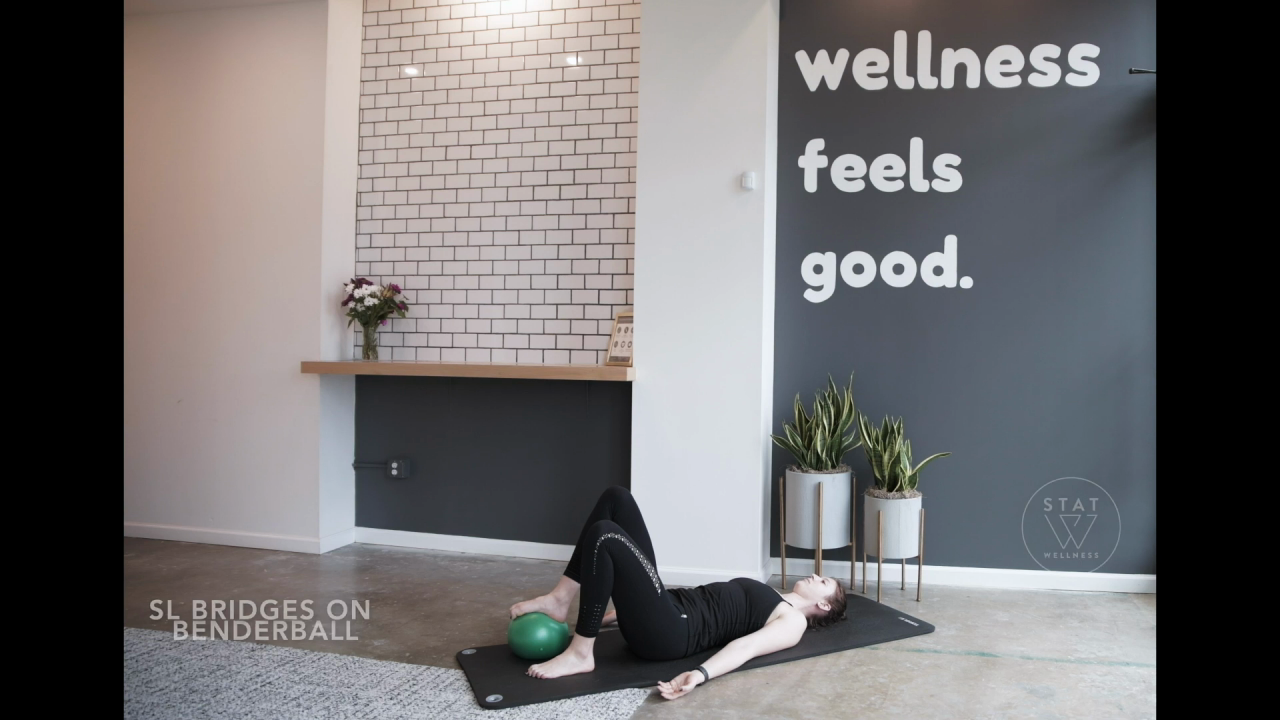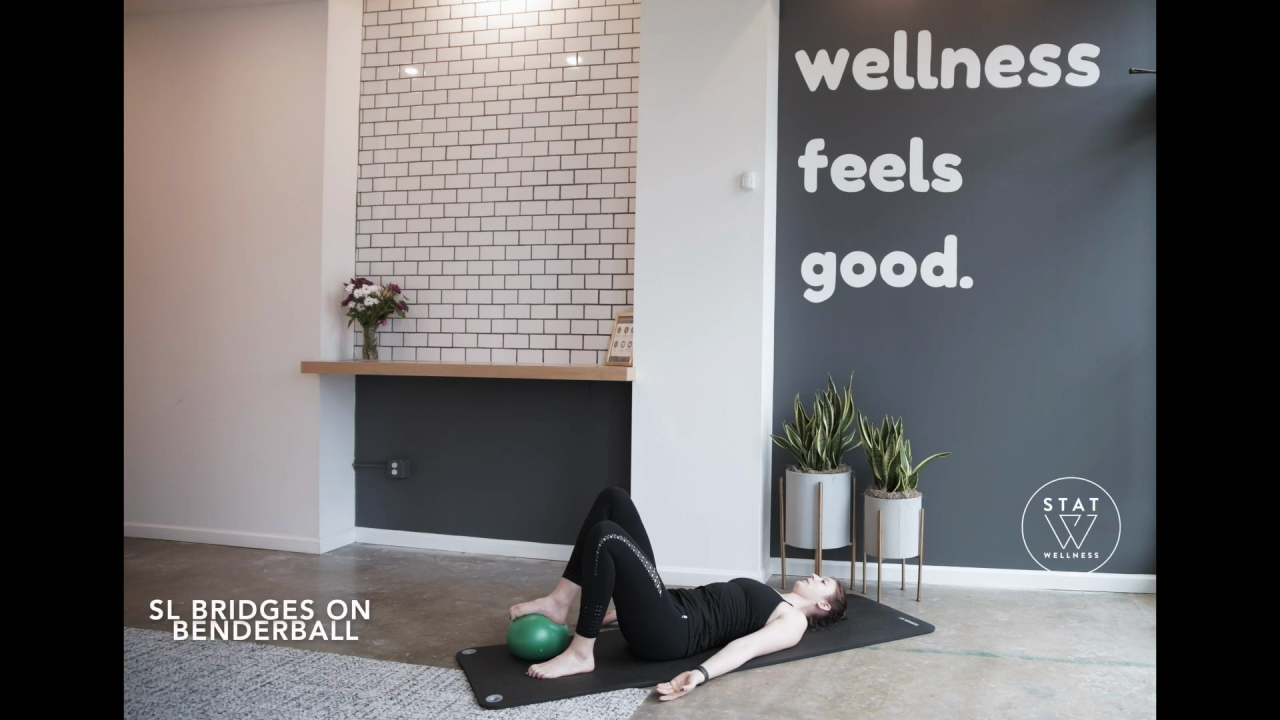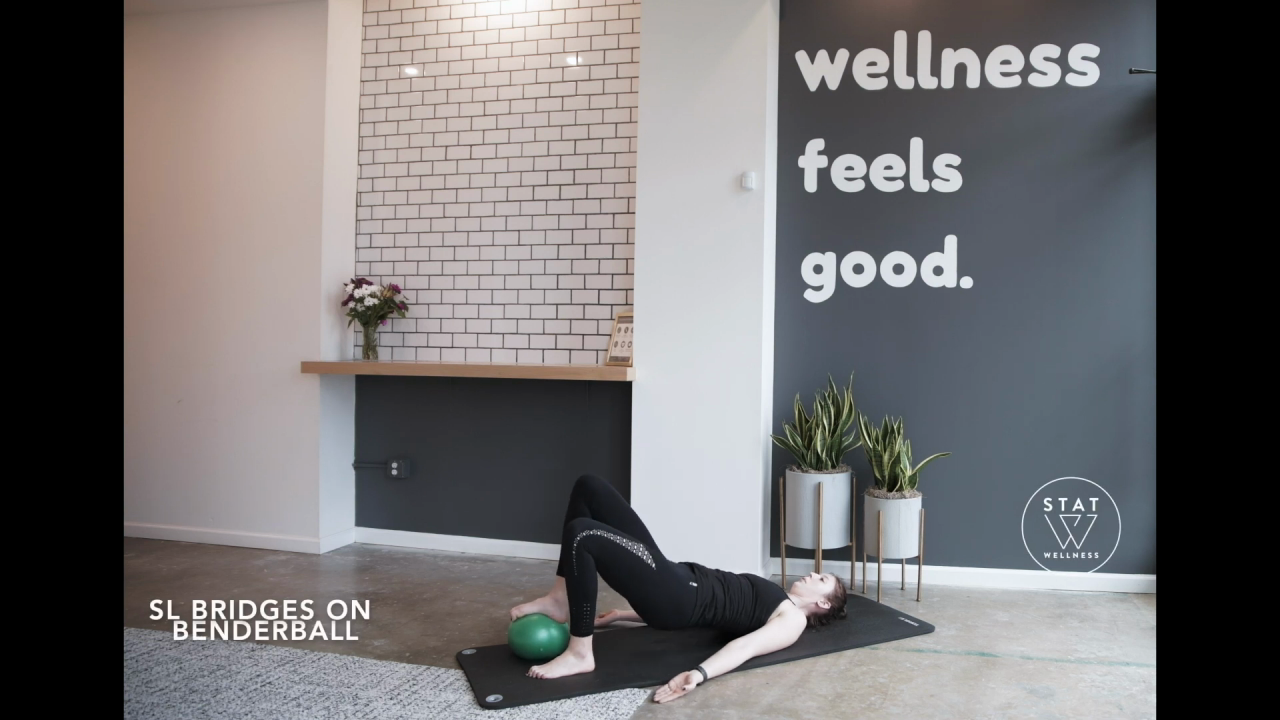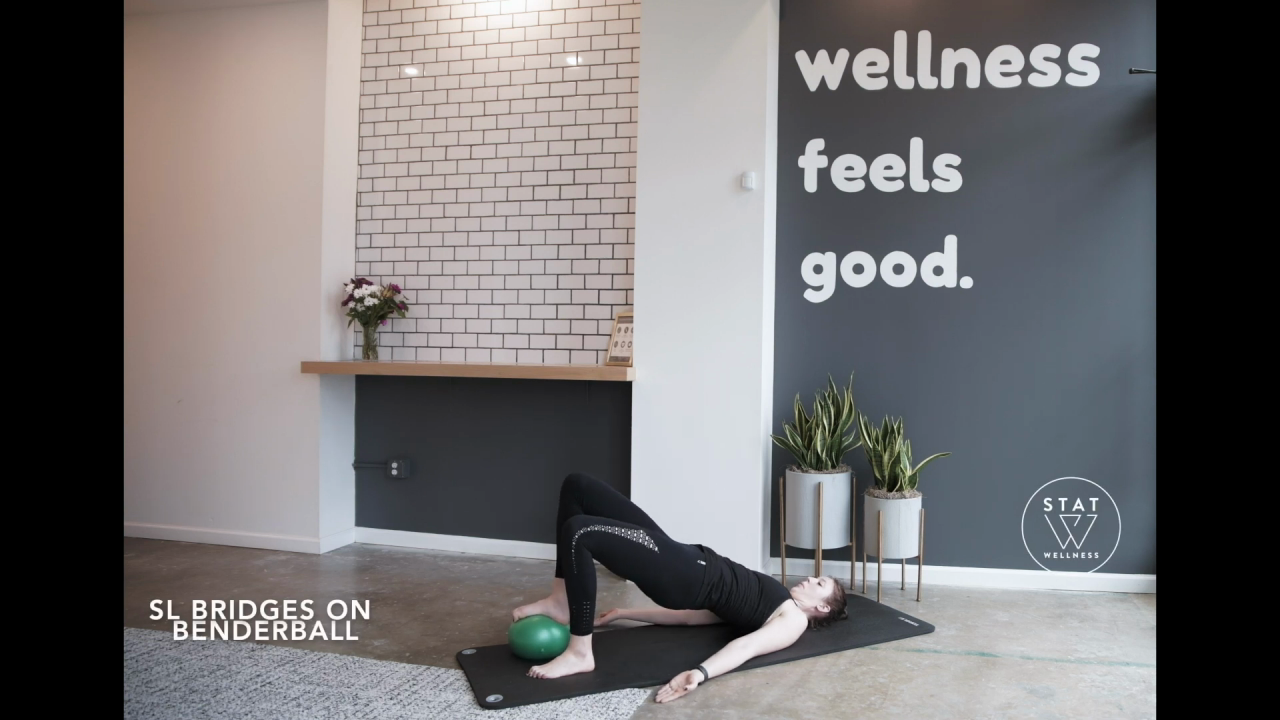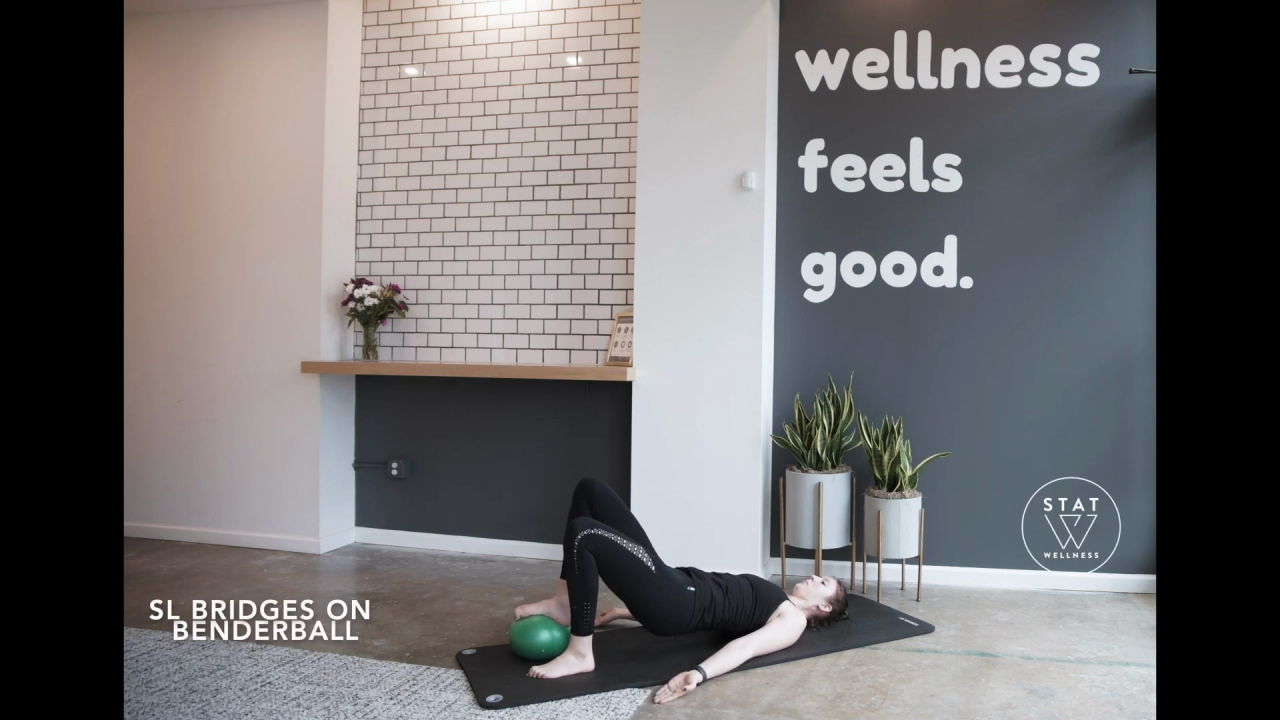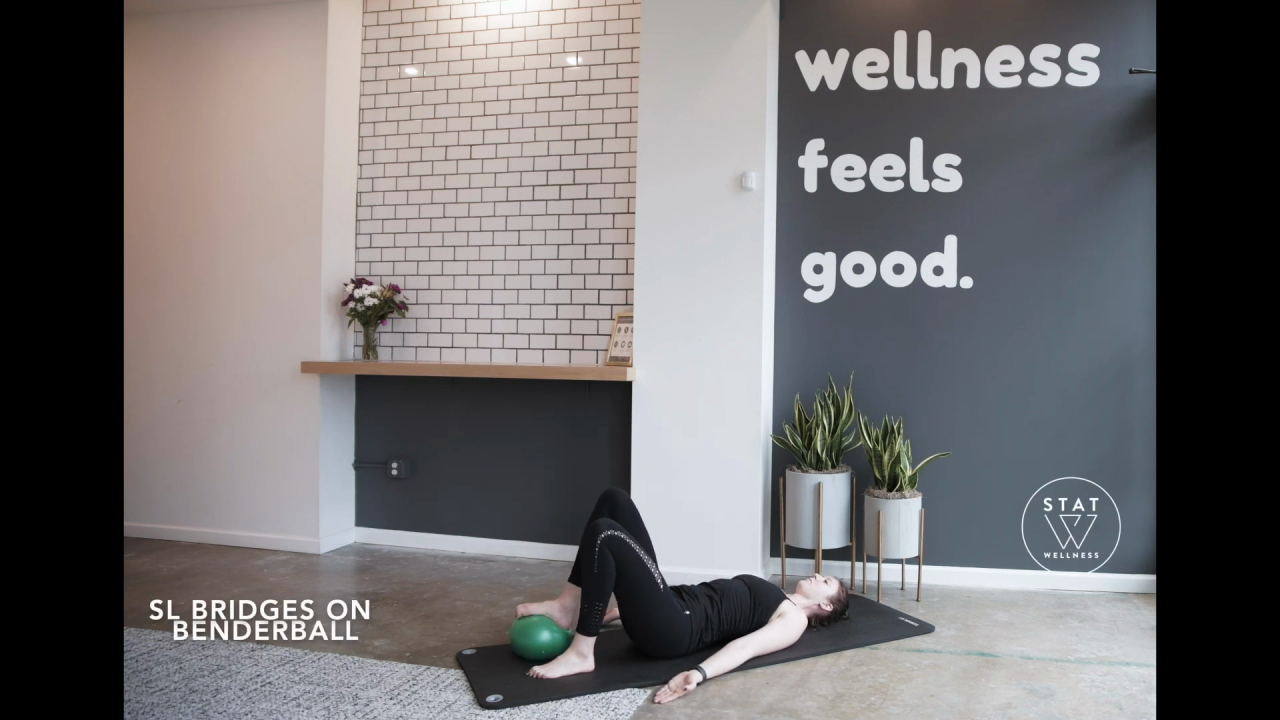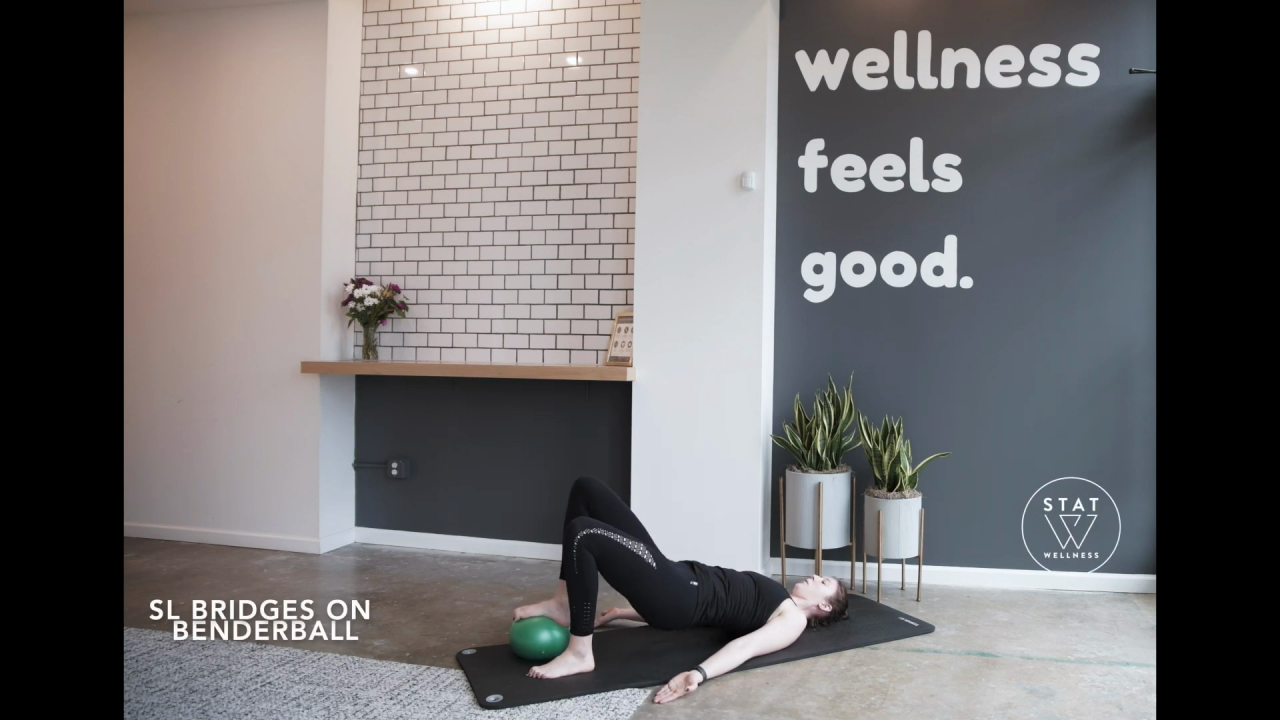
dt=0.7s
person 1, frame 1
left shoulder: (793, 621)
right shoulder: (769, 601)
left elbow: (746, 647)
left wrist: (698, 675)
right wrist: (620, 610)
left hip: (667, 632)
right hip: (668, 610)
left knee: (603, 535)
right knee: (616, 498)
left ankle: (579, 655)
right ankle: (559, 599)
person 1, frame 2
left shoulder: (793, 621)
right shoulder: (767, 601)
left elbow: (746, 647)
left wrist: (699, 674)
right wrist: (618, 611)
left hip: (666, 633)
right hip: (665, 612)
left knee: (605, 535)
right knee: (613, 499)
left ankle: (580, 655)
right ankle: (558, 602)
person 1, frame 3
left shoulder: (793, 620)
right shoulder: (770, 602)
left elbow: (746, 647)
left wrist: (698, 674)
right wrist: (623, 613)
left hip: (677, 595)
right hip: (672, 580)
left knee: (581, 534)
right knee: (589, 487)
left ankle: (580, 655)
right ankle: (560, 600)
person 1, frame 4
left shoulder: (794, 620)
right shoulder: (769, 603)
left elbow: (748, 646)
left wrist: (700, 673)
right wrist: (620, 613)
left hip: (685, 575)
right hip: (678, 562)
left knee: (578, 532)
right knee: (577, 486)
left ankle: (579, 653)
right ankle: (561, 602)
person 1, frame 5
left shoulder: (793, 620)
right shoulder: (772, 604)
left elbow: (746, 647)
left wrist: (697, 674)
right wrist: (621, 611)
left hip: (674, 602)
right hip: (675, 583)
left knee: (582, 533)
right knee: (590, 490)
left ankle: (579, 655)
right ankle: (562, 604)
person 1, frame 6
left shoulder: (794, 619)
right shoulder: (770, 602)
left elbow: (746, 647)
left wrist: (697, 674)
right wrist: (620, 609)
left hip: (671, 630)
right hip: (670, 608)
left knee: (604, 534)
right knee: (614, 500)
left ankle: (580, 655)
right ankle: (567, 607)
person 1, frame 7
left shoulder: (793, 619)
right shoulder: (772, 603)
left elbow: (746, 647)
left wrist: (697, 674)
right wrist: (620, 612)
left hip: (678, 594)
right hip: (673, 579)
left knee: (581, 533)
right knee: (586, 489)
left ankle: (579, 655)
right ankle: (564, 603)
